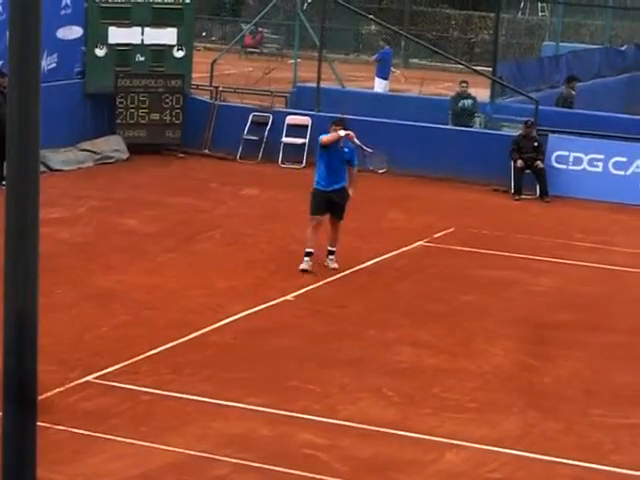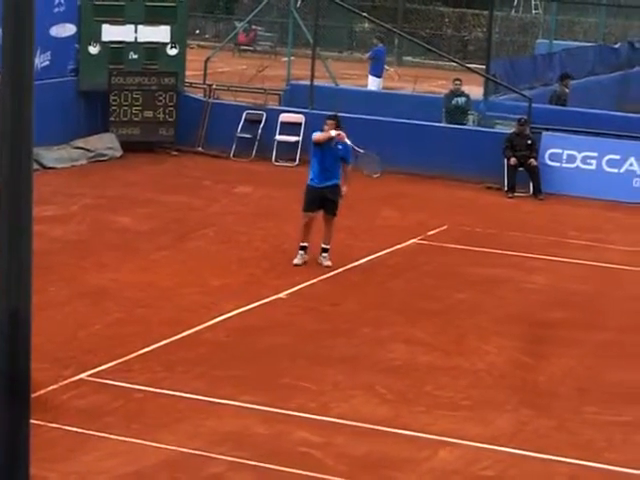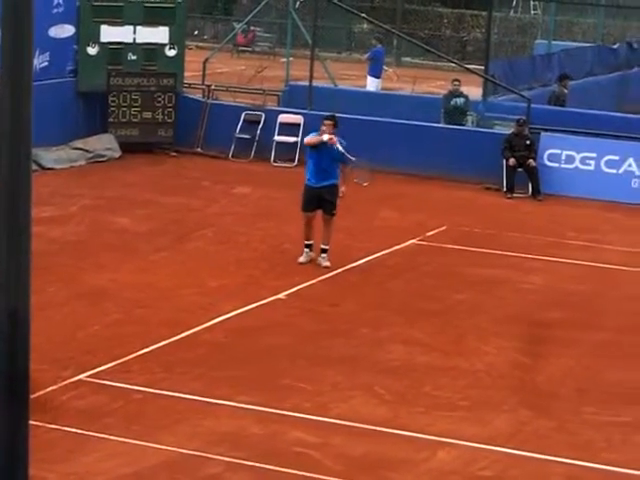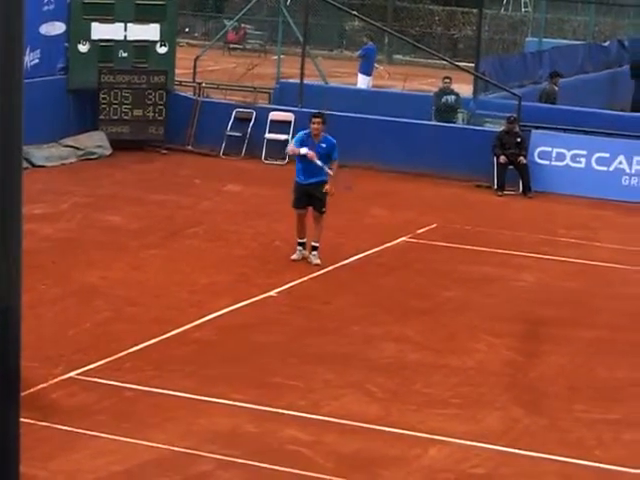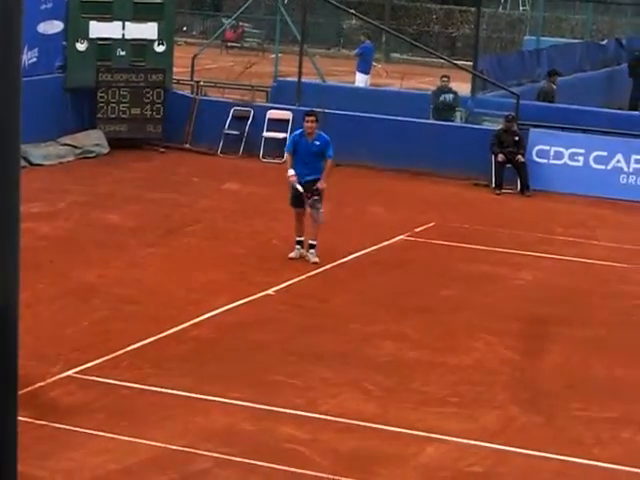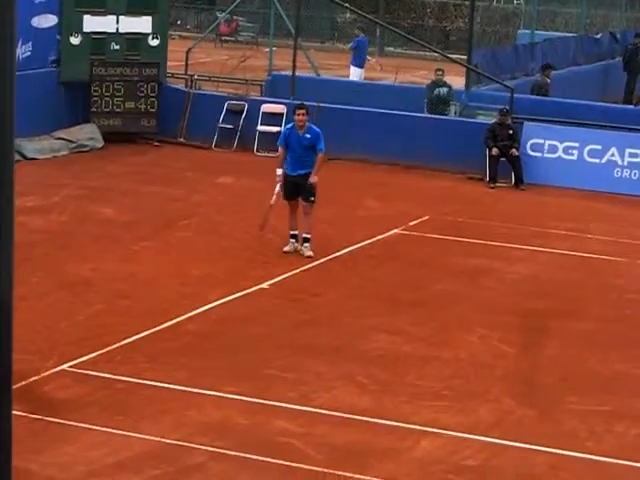
dt=0.2s
person 1, frame 1
left shoulder: (349, 147)
right shoulder: (324, 139)
left elbow: (352, 168)
right elbow: (326, 139)
left wrist: (350, 188)
right wrist: (342, 134)
left hip: (339, 190)
right hip: (320, 188)
left knee: (335, 223)
right knee: (315, 223)
left ankle: (331, 256)
right ankle: (307, 258)
person 1, frame 2
left shoulder: (343, 144)
right shoulder: (319, 136)
left elbow: (346, 165)
right elbow: (316, 138)
left wrist: (344, 185)
right wrist: (333, 134)
left hip: (332, 187)
right hip: (314, 185)
left knee: (329, 220)
right knee: (307, 219)
left ankle: (324, 254)
right ankle: (302, 252)
person 1, frame 3
left shoulder: (341, 145)
right shoulder: (315, 136)
left elbow: (344, 166)
right elbow: (307, 141)
left wrist: (343, 184)
right wrist: (325, 138)
left hip: (330, 187)
right hip: (311, 185)
left knee: (328, 220)
right knee: (307, 218)
left ankle: (323, 254)
right ankle: (308, 250)
person 1, frame 4
left shoulder: (330, 142)
right shoulder: (302, 136)
left elbow: (334, 163)
right elbow: (290, 150)
left wrist: (330, 182)
right wrist: (304, 151)
left hip: (319, 184)
right hip: (301, 182)
left knee: (318, 217)
right knee: (300, 215)
left ankle: (314, 252)
right ankle: (301, 248)
person 1, frame 5
left shoulder: (324, 140)
right shoulder: (296, 136)
left elbow: (329, 161)
right elbow: (289, 155)
left wrist: (323, 180)
right wrist: (291, 172)
left hip: (315, 182)
right hip: (297, 181)
left knee: (315, 215)
right knee: (298, 214)
left ankle: (312, 250)
right ankle: (299, 247)
person 1, frame 6
left shoulder: (315, 132)
right shoulder: (287, 130)
left elbow: (320, 154)
right elbow: (282, 150)
left wrist: (314, 174)
right wrist: (279, 171)
left hip: (307, 176)
right hip: (290, 175)
left knee: (307, 209)
right knee: (292, 207)
left ankle: (306, 243)
right ankle: (293, 241)
